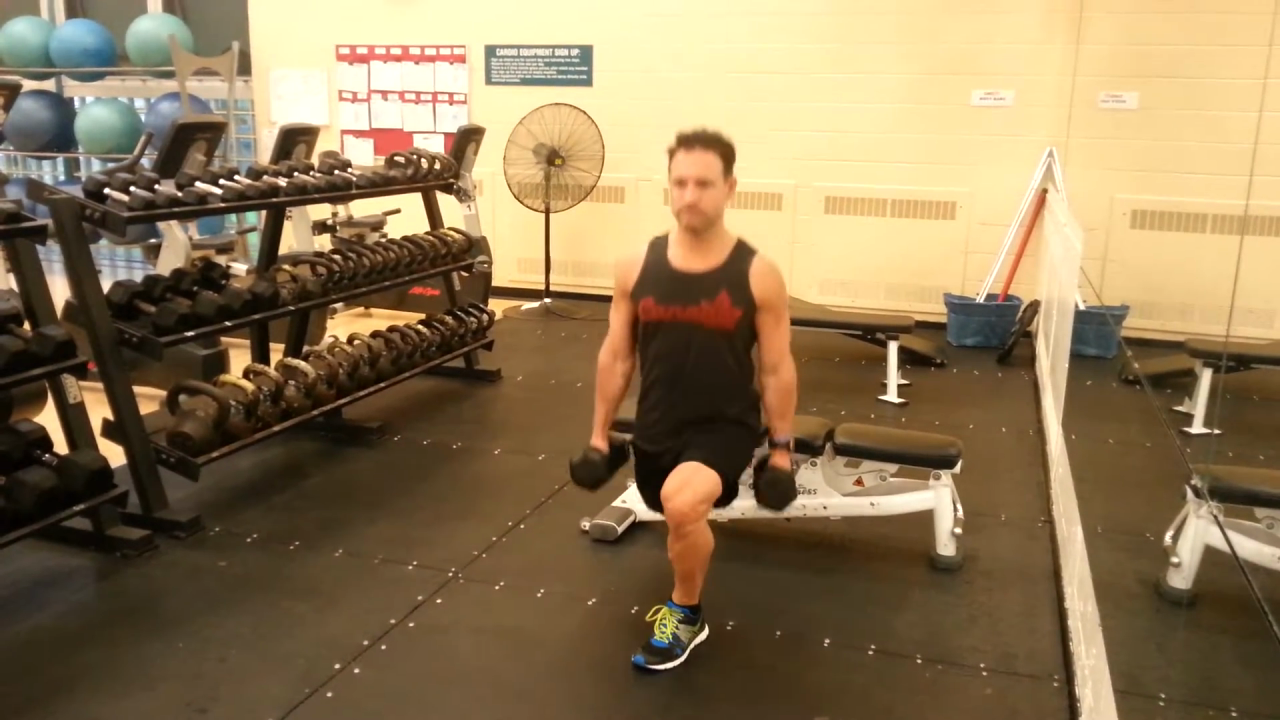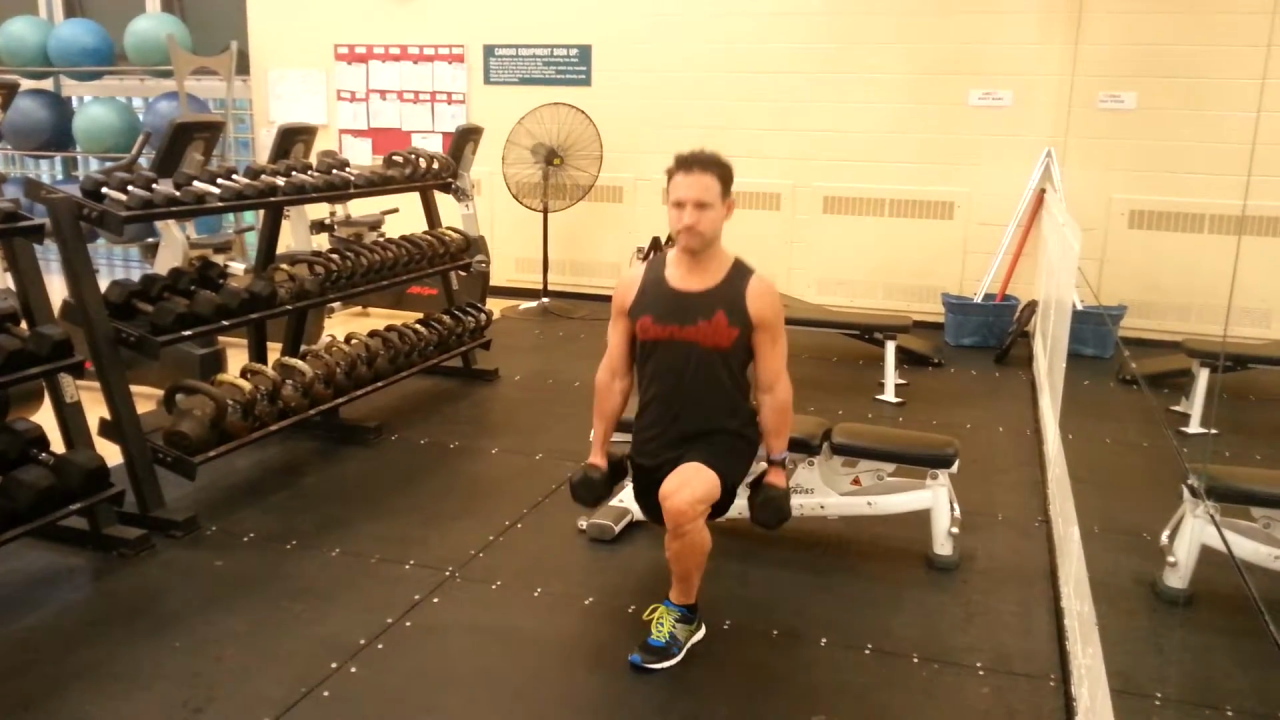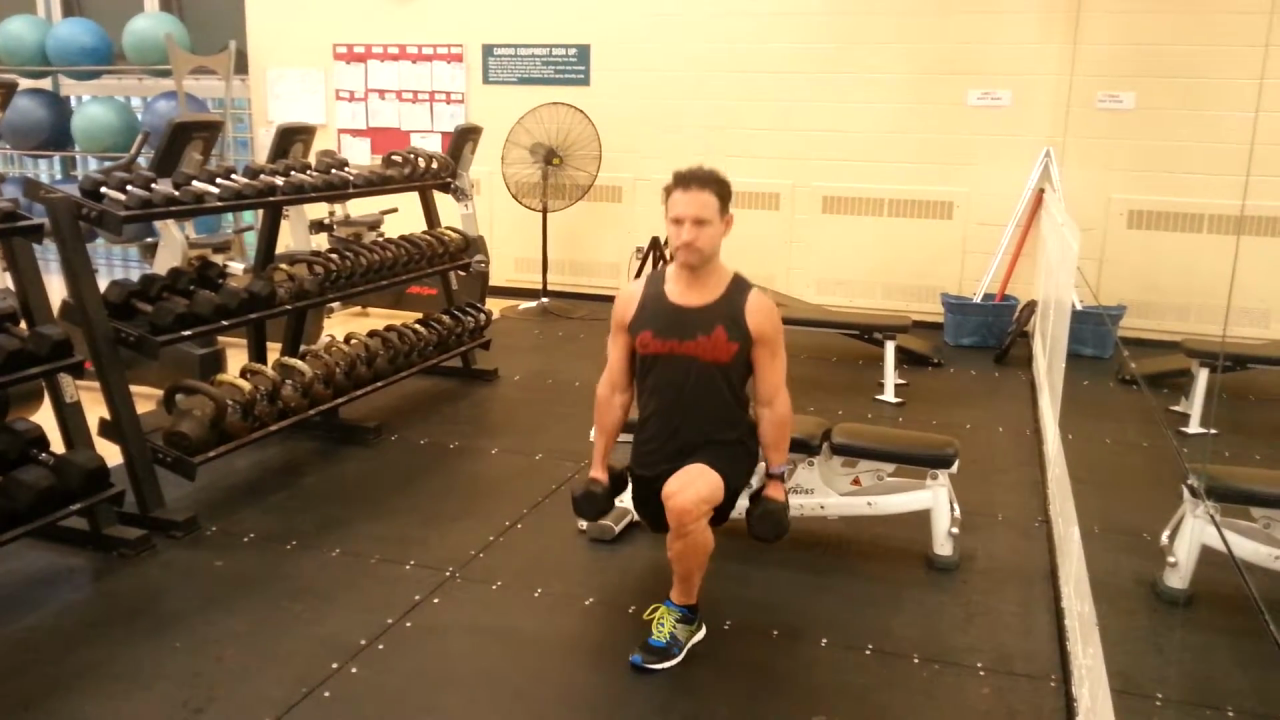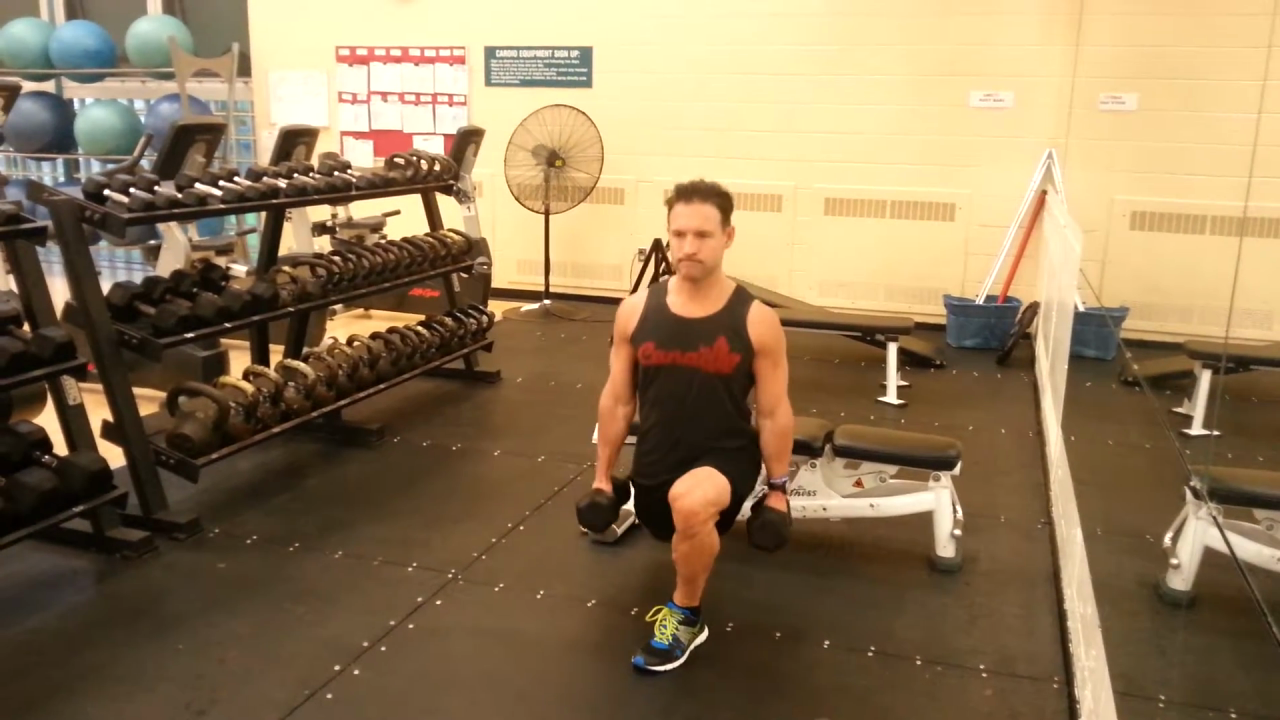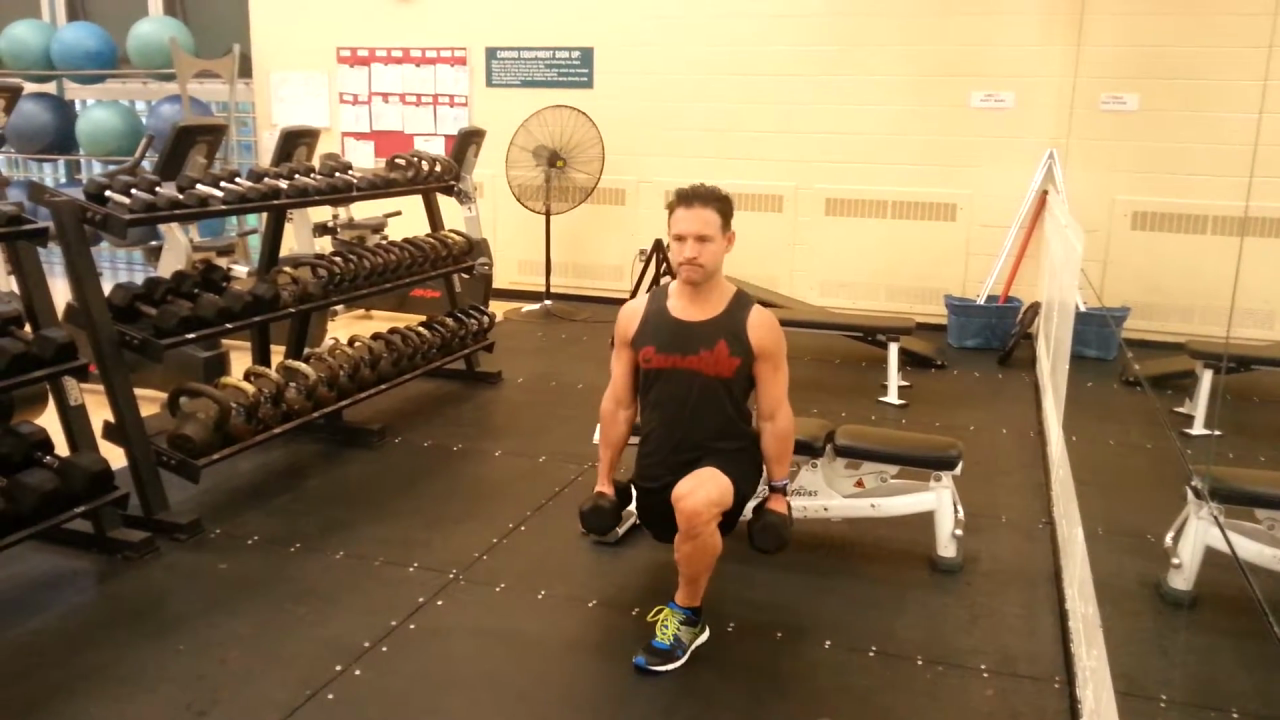
dt=0.1s
person 1, frame 1
left shoulder: (758, 275)
right shoulder: (637, 267)
left elbow: (778, 369)
right elbow: (616, 356)
left wrist: (781, 445)
right wrist: (600, 431)
left hip: (725, 425)
right hip: (657, 425)
left knee: (682, 504)
right knee: (671, 504)
left ankle: (685, 615)
person 1, frame 2
left shoulder: (755, 294)
right shoulder: (635, 285)
left elbow: (774, 388)
right elbow: (614, 374)
left wrist: (777, 463)
right wrist: (598, 447)
left hip: (723, 436)
right hip: (654, 438)
left knee: (680, 504)
right knee: (667, 508)
left ankle: (683, 614)
person 1, frame 3
left shoulder: (754, 309)
right shoulder: (634, 300)
left elbow: (773, 402)
right elbow: (614, 388)
left wrist: (775, 476)
right wrist: (599, 461)
left hip: (723, 448)
right hip: (653, 451)
left knee: (683, 503)
left ankle: (682, 616)
person 1, frame 4
left shoulder: (756, 321)
right shoulder: (636, 311)
left elbow: (775, 414)
right elbow: (617, 400)
left wrist: (777, 487)
right wrist: (602, 472)
left hip: (726, 454)
right hip: (656, 461)
left knee: (691, 505)
left ankle: (685, 618)
person 1, frame 5
left shoulder: (757, 325)
right shoulder: (636, 315)
left elbow: (775, 417)
right elbow: (618, 403)
left wrist: (778, 491)
right wrist: (604, 477)
left hip: (727, 456)
right hip: (657, 462)
left knee: (693, 505)
left ankle: (687, 617)
